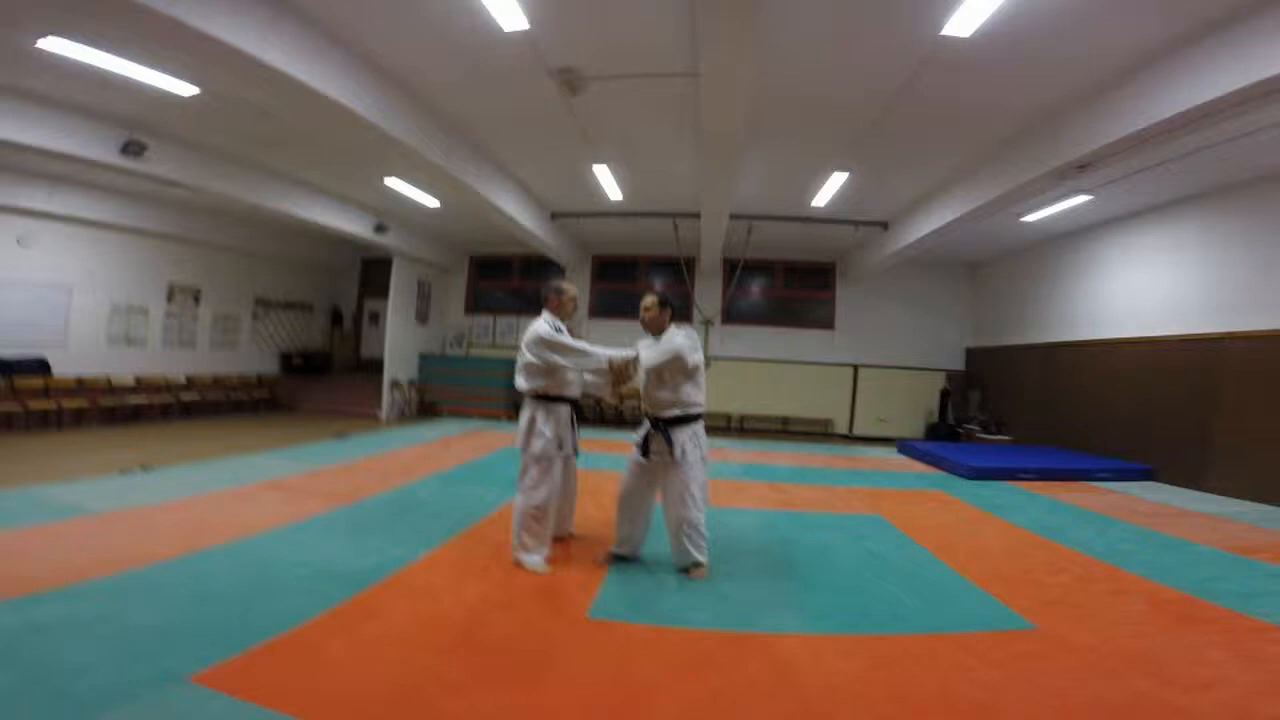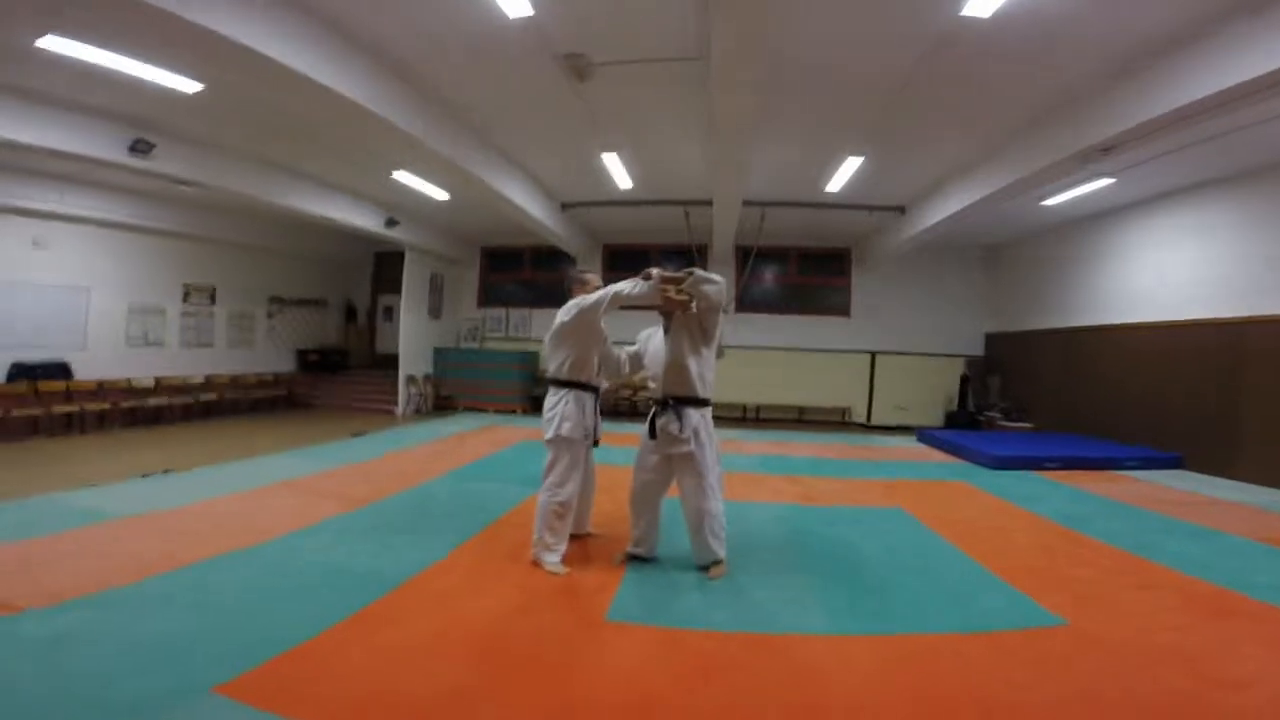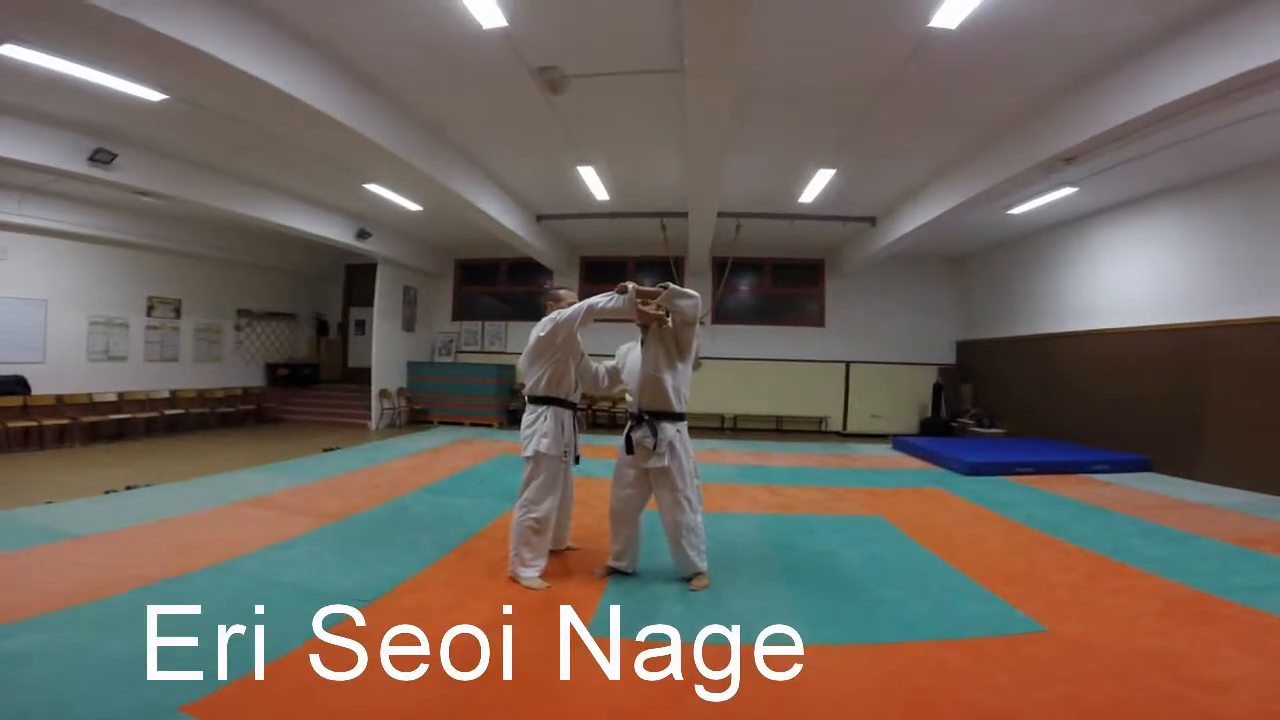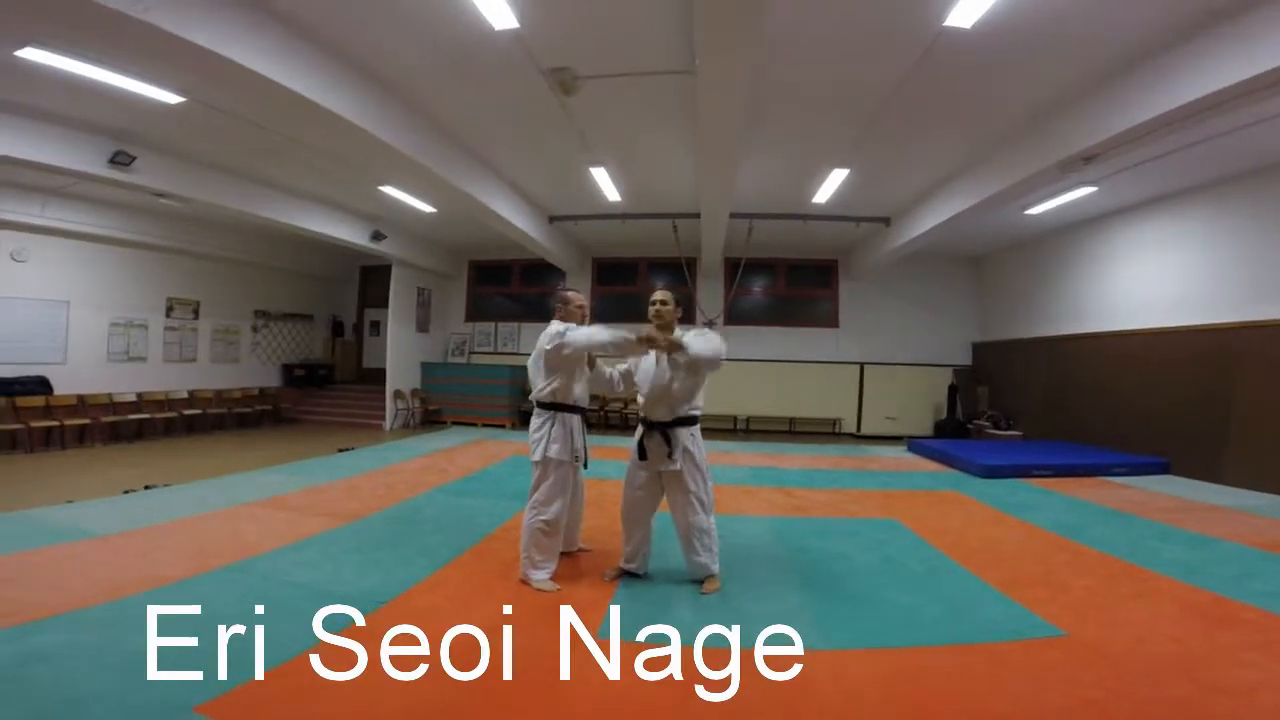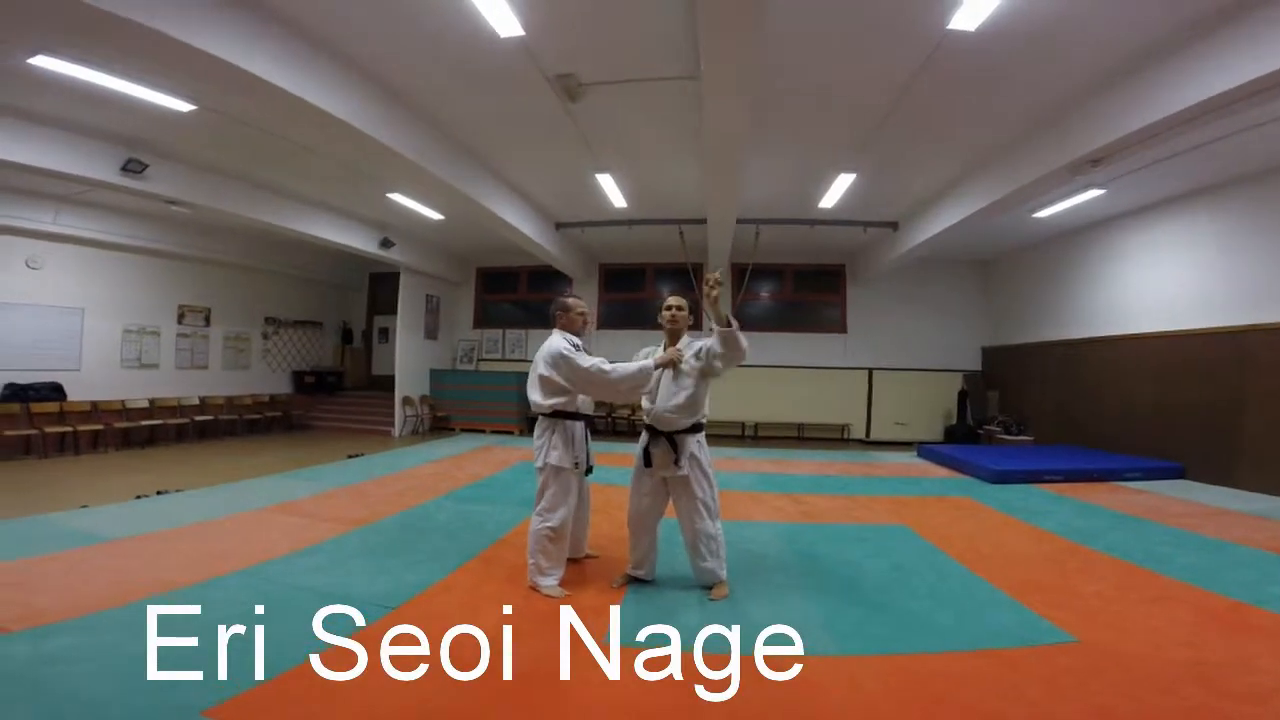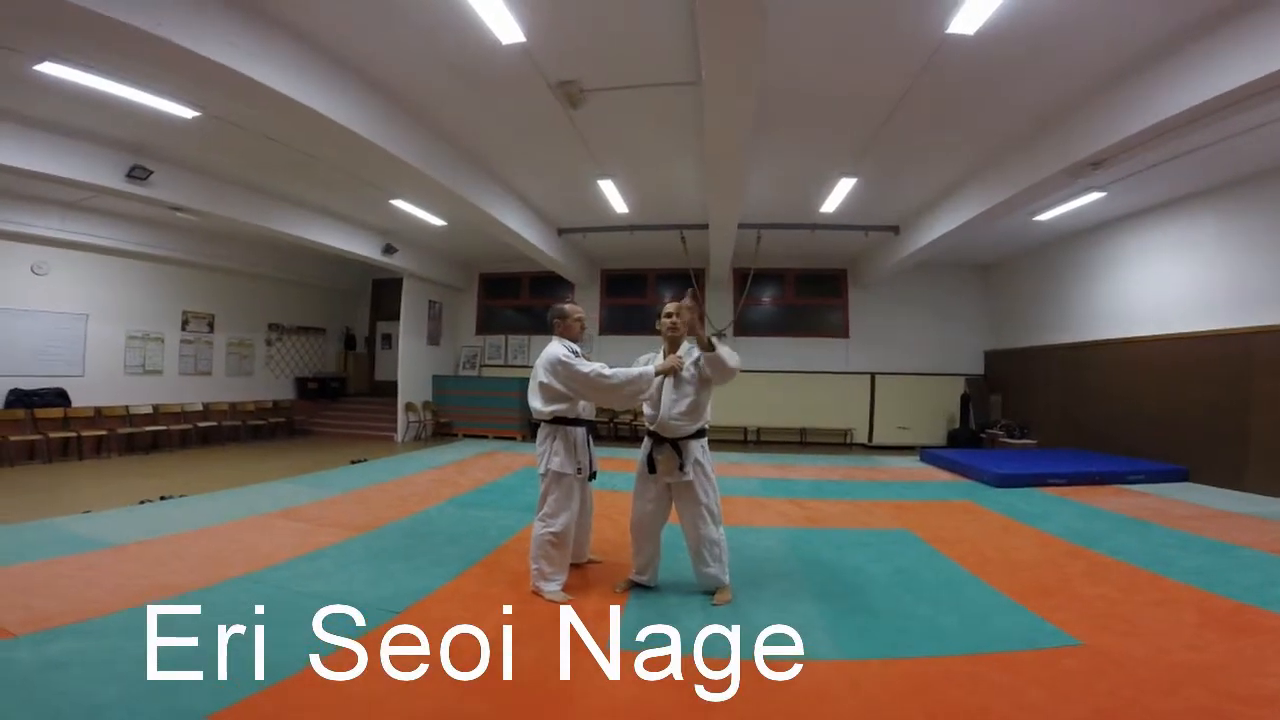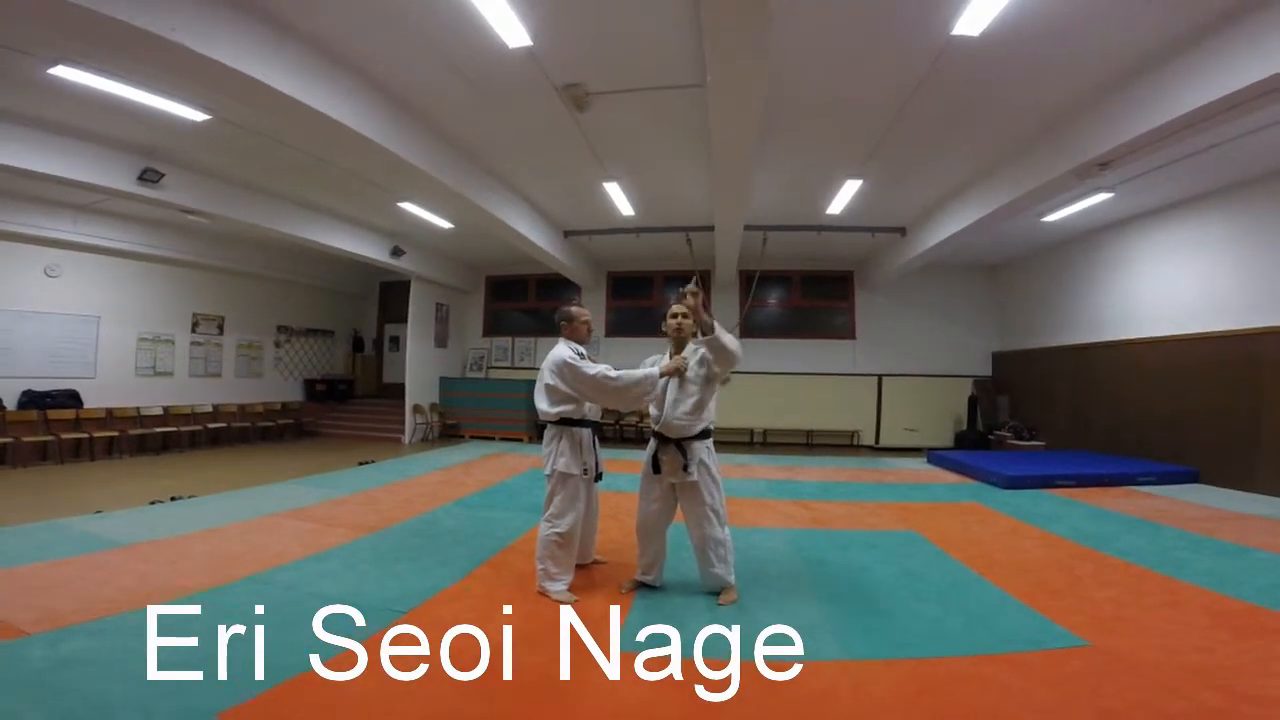
dt=0.5s
person 1, frame 1
left shoulder: (684, 337)
right shoulder: (648, 345)
left elbow: (674, 352)
left wrist: (633, 358)
left hip: (683, 436)
right hip: (653, 433)
left knee: (684, 503)
right knee: (632, 494)
left ankle: (695, 559)
right ankle: (625, 548)
person 1, frame 2
left shoulder: (700, 324)
left elbow: (715, 288)
left wrist: (669, 277)
left hip: (692, 421)
right hip: (660, 420)
left knee: (702, 494)
right knee: (644, 490)
left ankle: (714, 556)
right ankle: (640, 548)
person 1, frame 3
left shoulder: (676, 338)
right shoulder: (627, 351)
left elbow: (690, 302)
right elbow: (602, 378)
left wrist: (641, 290)
left hip: (668, 436)
right hip: (635, 434)
left knee: (680, 506)
right knee: (623, 504)
left ankle: (695, 568)
right ankle: (621, 561)
person 1, frame 4
left shoulder: (692, 342)
right shoulder: (641, 353)
left elbow: (716, 351)
right elbow: (617, 382)
left wrist: (672, 345)
left hip: (681, 439)
right hip: (647, 438)
left knee: (693, 509)
right knee: (635, 507)
left ankle: (707, 570)
right ankle: (632, 563)
person 1, frame 5
left shoulder: (702, 351)
right shoulder: (646, 355)
left elbow: (733, 352)
left wrist: (714, 308)
left hip: (687, 446)
right hip: (651, 445)
left knee: (700, 517)
right knee: (641, 514)
left ankle: (716, 576)
right ankle: (639, 569)
person 1, frame 6
left shoulder: (700, 358)
right shoulder: (645, 362)
left elbow: (727, 367)
left wrist: (698, 330)
left hip: (690, 451)
right hip: (654, 450)
left knee: (703, 522)
right knee: (643, 520)
left ankle: (719, 581)
right ankle: (642, 575)
person 1, frame 7
left shoulder: (706, 357)
right shoulder: (653, 363)
left elbow: (730, 353)
left wrist: (702, 315)
left hip: (695, 452)
right hip: (659, 450)
left knee: (708, 522)
right knee: (649, 520)
left ankle: (724, 581)
right ankle: (647, 574)
person 2, frame 1
left shoulder: (558, 331)
right shoulder: (541, 332)
left elbow: (573, 372)
right elbow: (578, 354)
left wrist: (608, 378)
right wrist: (614, 360)
left hip: (560, 416)
right hip: (543, 417)
left knee: (564, 480)
right knee: (539, 486)
left ankle: (559, 529)
right ankle: (528, 552)
person 2, frame 2
left shoulder: (584, 322)
right shoulder: (575, 312)
left elbow: (608, 361)
right elbow: (611, 295)
right wrist: (653, 287)
left hip: (581, 403)
right hip: (568, 405)
left knee: (582, 475)
right knee: (561, 481)
left ankle: (576, 526)
right ankle: (546, 552)
person 2, frame 3
left shoulder: (559, 337)
right shoulder: (549, 328)
left elbow: (582, 373)
right elbow: (588, 309)
right wrist: (631, 303)
left hip: (558, 421)
right hip: (546, 422)
left knee: (560, 491)
right knee: (539, 497)
left ankle: (555, 541)
right ankle: (524, 567)
person 2, frame 4
left shoulder: (568, 340)
right shoulder: (557, 335)
left elbow: (597, 379)
right elbow: (596, 337)
right wrist: (636, 341)
left hip: (568, 424)
right hip: (554, 426)
left knee: (571, 492)
right knee: (548, 500)
left ankle: (566, 542)
right ankle: (535, 569)
person 2, frame 5
left shoulder: (568, 346)
right shoulder: (558, 350)
left elbow: (589, 381)
right elbow: (604, 376)
right wrist: (656, 363)
left hip: (572, 432)
right hip: (558, 435)
left knee: (576, 498)
right knee: (554, 507)
left ankle: (573, 549)
right ankle: (543, 576)
person 2, frame 6
left shoulder: (567, 353)
right shoulder: (557, 357)
left elbow: (590, 387)
right elbow: (604, 380)
right wrist: (657, 370)
left hip: (574, 438)
right hip: (561, 441)
left knee: (580, 504)
right knee: (557, 513)
left ankle: (576, 554)
right ankle: (546, 581)
person 2, frame 7
left shoulder: (574, 355)
right shoulder: (564, 358)
left elbow: (596, 389)
right elbow: (610, 382)
right wrist: (661, 372)
left hip: (580, 439)
right hip: (566, 442)
left knee: (585, 505)
right knee: (562, 513)
left ankle: (582, 555)
right ankle: (551, 581)
